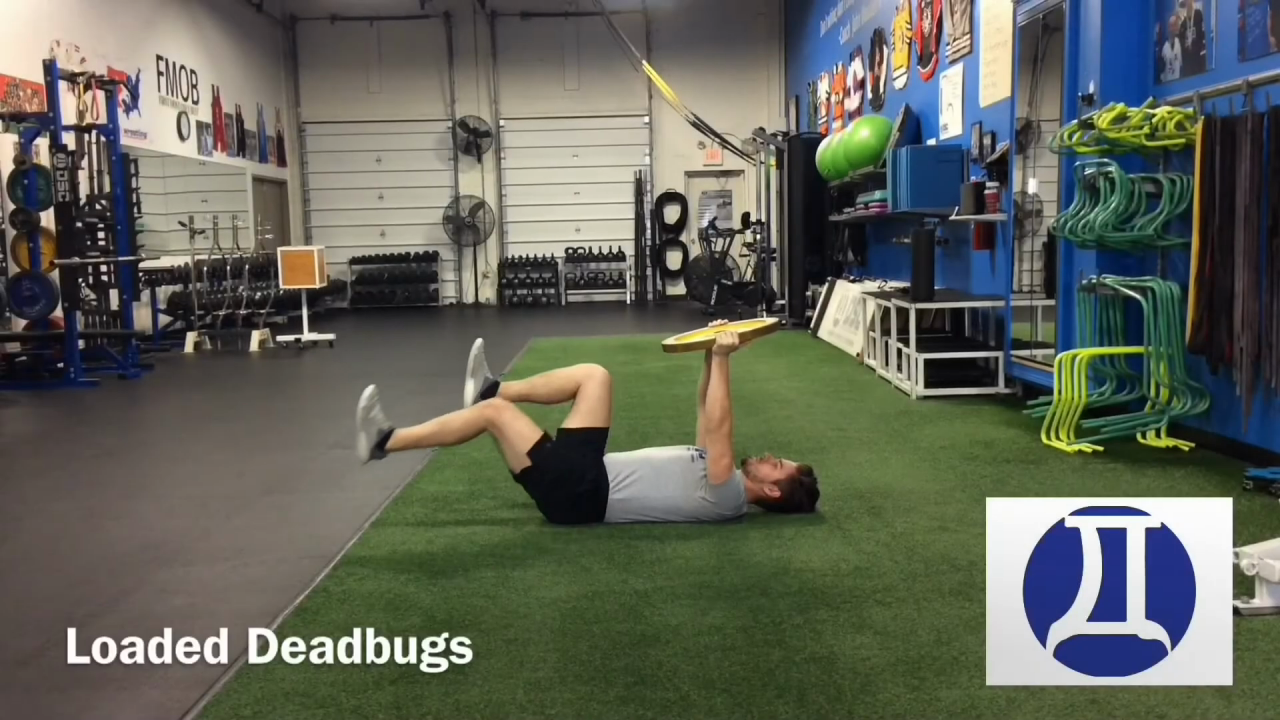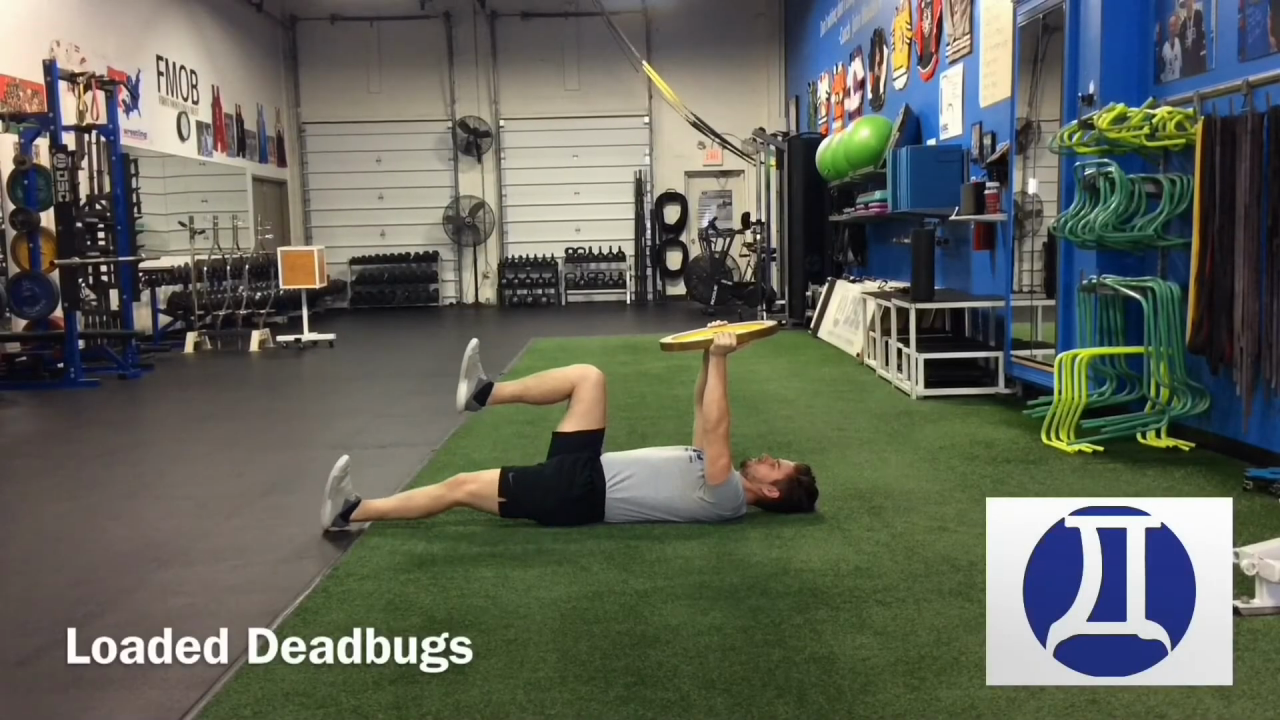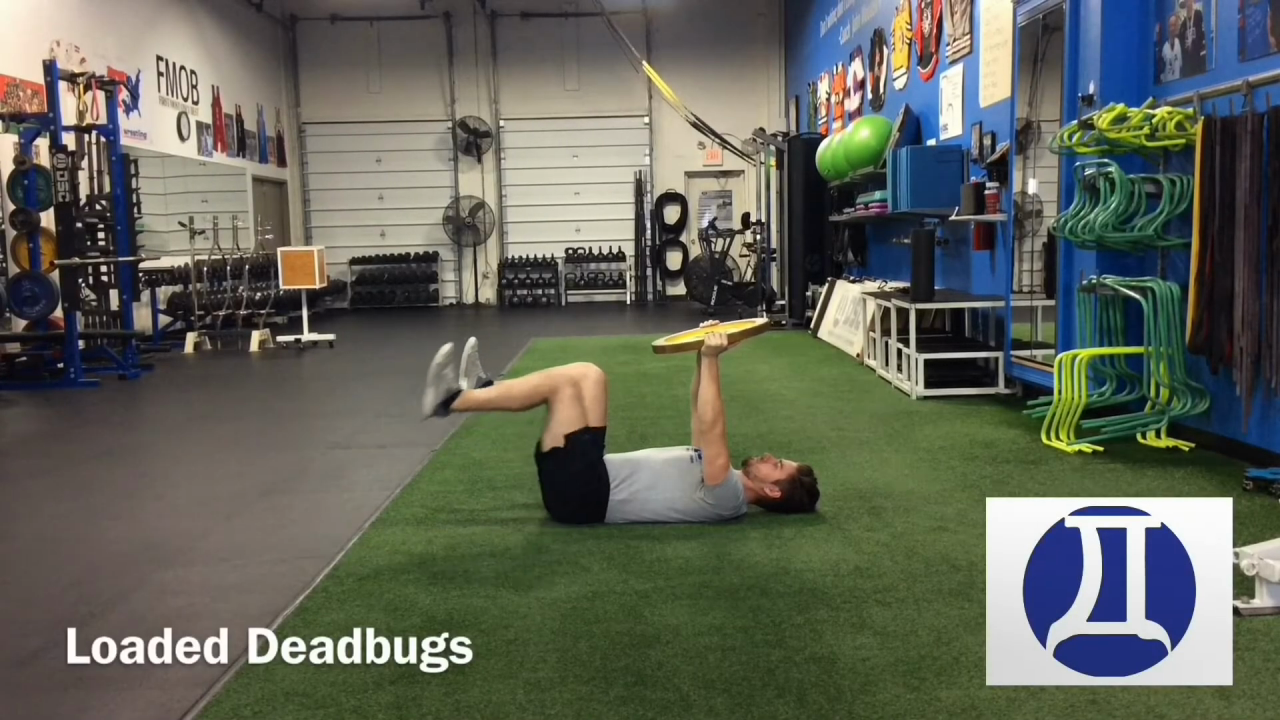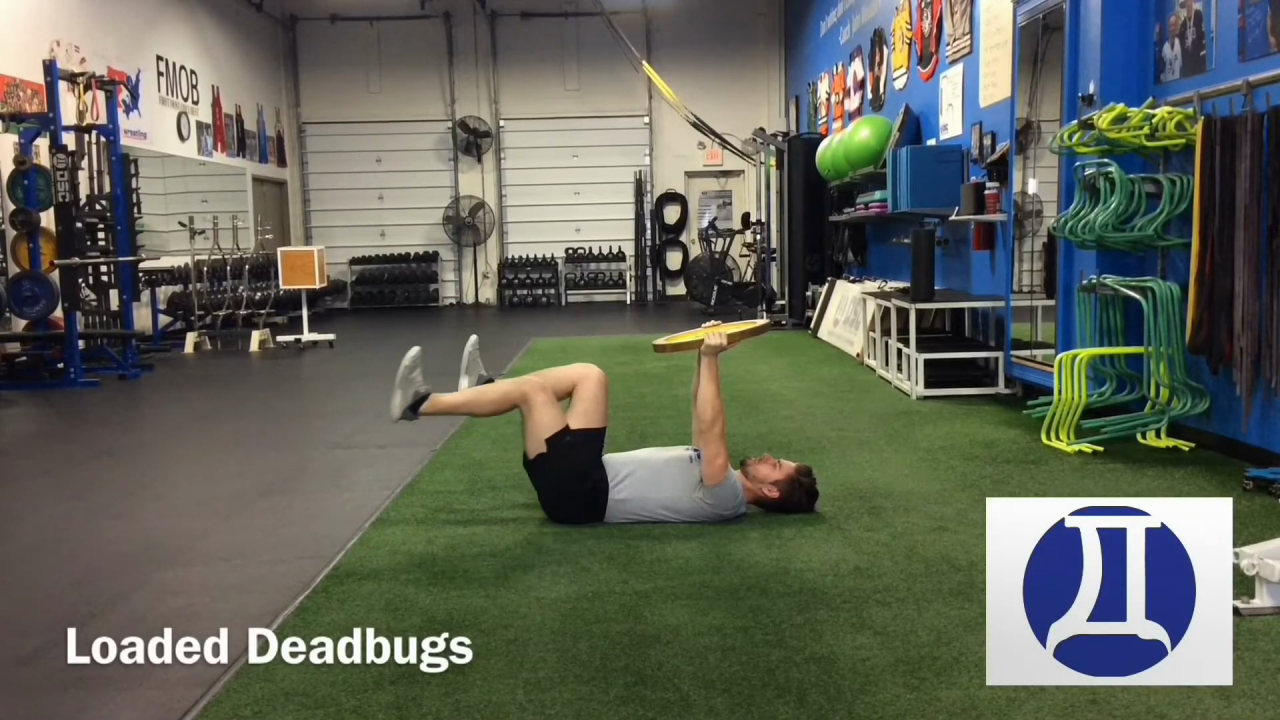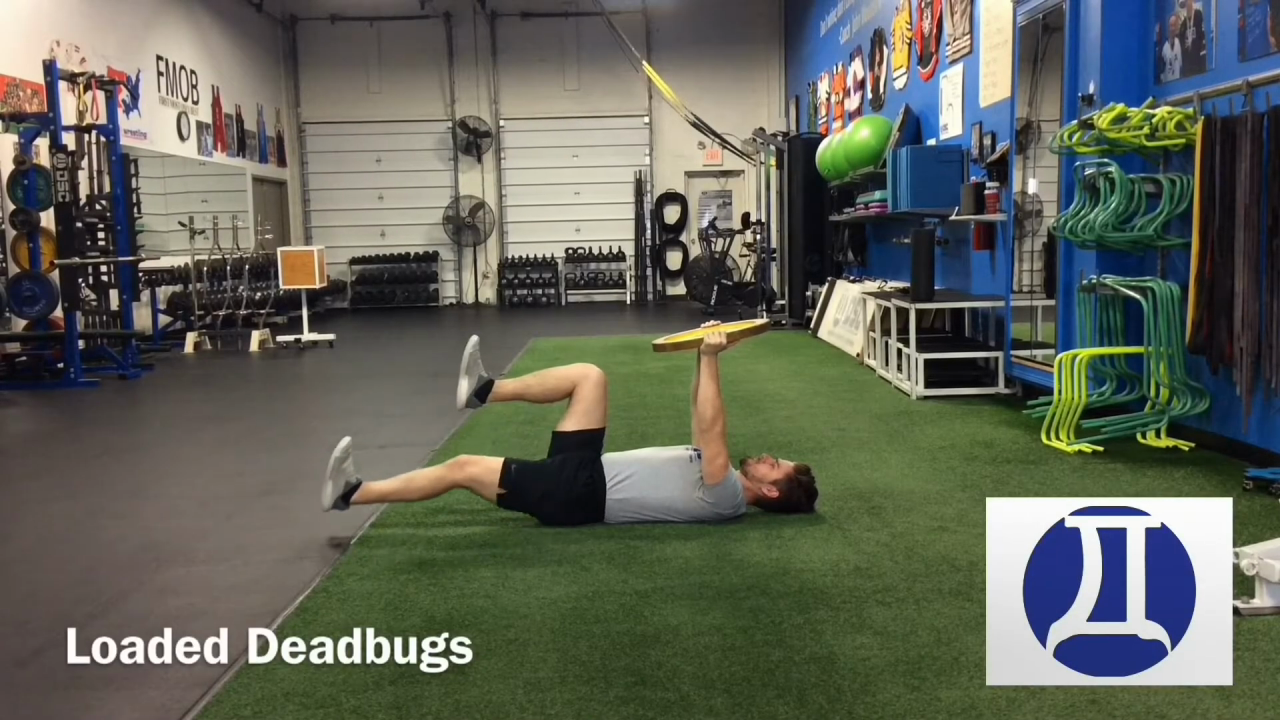
dt=1s
person 1, frame 1
left shoulder: (727, 496)
right shoulder: (723, 476)
left elbow: (719, 428)
right elbow: (706, 414)
left wrist: (722, 360)
right wrist: (710, 357)
left hip: (579, 493)
right hip: (589, 471)
left knee: (494, 413)
right knee: (593, 374)
left ankle: (385, 440)
right ankle: (493, 389)
person 1, frame 2
left shoulder: (726, 498)
right shoulder: (724, 479)
left elbow: (716, 430)
right elbow: (703, 413)
left wrist: (719, 360)
right wrist: (709, 359)
left hip: (580, 495)
right hip: (585, 471)
left knee: (463, 487)
right knee: (588, 376)
left ankle: (352, 511)
right ankle: (485, 393)
person 1, frame 3
left shoulder: (726, 497)
right shoulder: (725, 480)
left elbow: (711, 432)
right elbow: (704, 425)
left wrist: (711, 361)
right wrist: (702, 357)
left hip: (583, 496)
right hip: (592, 477)
left knee: (564, 382)
right knee: (588, 375)
left ankle: (452, 400)
right ankle: (482, 390)
person 1, frame 4
left shoulder: (725, 497)
right shoulder: (724, 480)
left elbow: (711, 431)
right elbow: (704, 423)
left wrist: (710, 360)
right wrist: (703, 358)
left hip: (579, 494)
right hip: (590, 474)
left knee: (532, 390)
right knee: (589, 375)
left ankle: (420, 403)
right ankle: (486, 389)
person 1, frame 5
left shoulder: (725, 496)
right shoulder: (723, 479)
left elbow: (711, 430)
right elbow: (704, 421)
left wrist: (709, 358)
right wrist: (702, 357)
left hip: (578, 495)
right hip: (586, 469)
left knee: (463, 468)
right knee: (589, 375)
left ankle: (353, 492)
right ankle: (486, 390)
